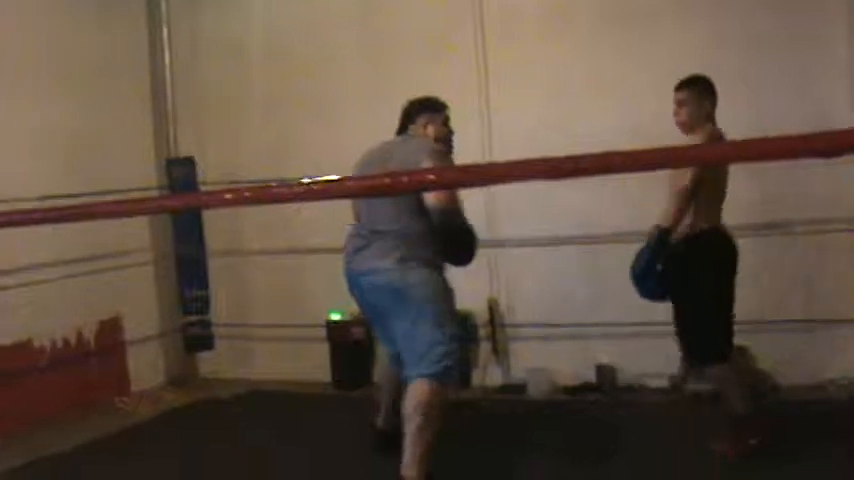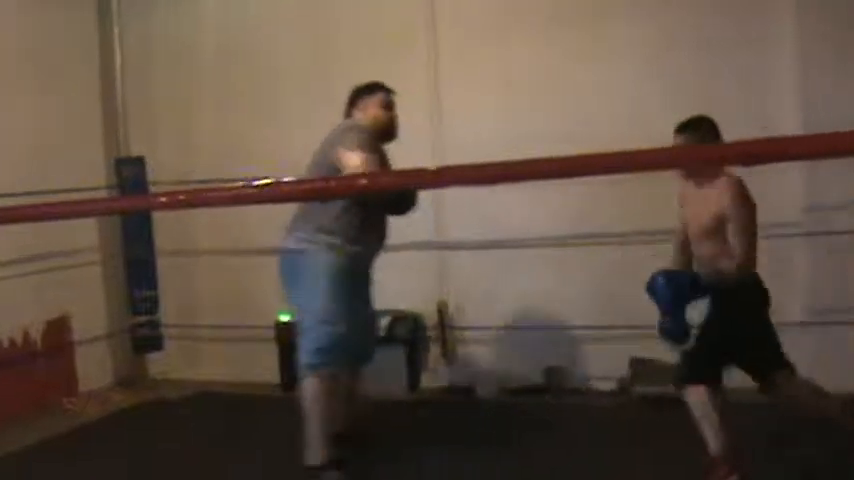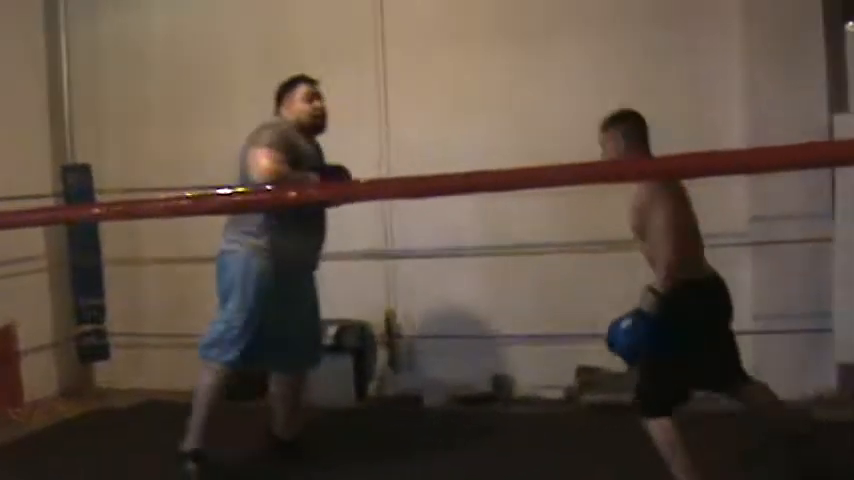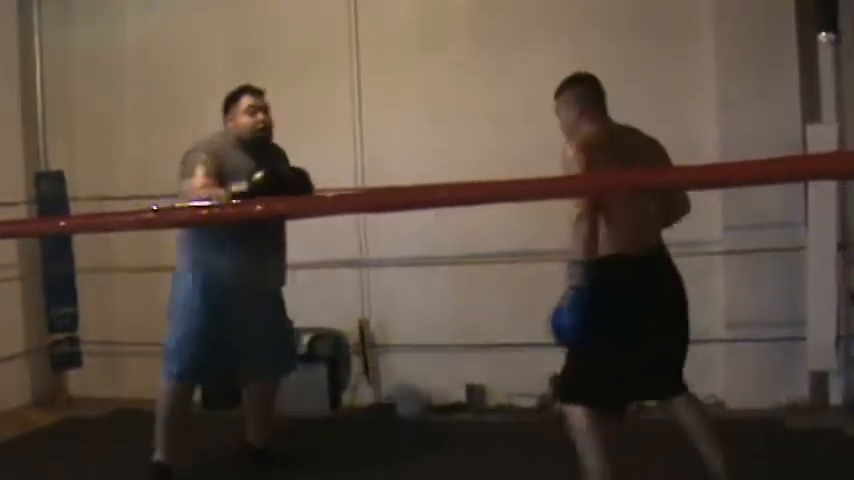
dt=0.2s
person 1, frame 1
left shoulder: (369, 158)
right shoulder: (429, 153)
left elbow: (360, 212)
right elbow: (440, 202)
right wrist: (460, 237)
left hip: (361, 269)
right hip: (407, 270)
left knee: (406, 351)
right knee: (434, 364)
left ankle: (386, 426)
person 1, frame 2
left shoulder: (350, 139)
right shoulder: (356, 133)
right elbow: (363, 179)
left wrist: (390, 194)
right wrist: (399, 193)
left hip: (337, 257)
right hip: (321, 255)
left knee: (350, 348)
right knee: (324, 351)
left ankle: (336, 430)
person 1, frame 3
left shoulder: (308, 145)
right shoulder: (274, 134)
right elbow: (266, 175)
left wrist: (325, 184)
right wrist: (317, 182)
left hip: (291, 264)
right hip: (253, 257)
left knee: (293, 356)
right knee: (226, 352)
left ankle: (285, 438)
right ankle: (193, 447)
person 1, frame 4
left shoulder: (274, 154)
right shoulder: (208, 151)
left elbow: (283, 200)
right elbow: (194, 199)
left wrist: (295, 190)
right wrist: (244, 192)
left hip: (259, 280)
right hip: (206, 276)
left knee: (264, 366)
right knee: (182, 367)
left ankle: (258, 446)
person 2, frame 1
left shoulder: (708, 138)
right shoulder: (701, 145)
left elbow: (685, 190)
left wrist: (659, 238)
right wrist: (666, 244)
left hip: (705, 249)
right hip: (691, 247)
left knee: (708, 346)
right knee: (695, 337)
left ankle: (744, 424)
right ankle: (738, 411)
person 2, frame 2
left shoulder: (732, 192)
right shoulder: (688, 190)
left elbow: (742, 261)
right elbow: (683, 244)
left hip: (739, 297)
right hip: (722, 295)
left knee: (692, 375)
right knee: (778, 377)
person 2, frame 3
left shoulder: (652, 187)
right shoulder: (656, 179)
left elbow: (671, 250)
left wrist: (651, 305)
right wrist: (654, 301)
left hip: (688, 301)
right hip: (706, 293)
left knee: (652, 404)
right knee: (735, 381)
person 2, frame 4
left shoulder: (581, 146)
right shoulder: (645, 143)
left elbow: (585, 214)
right elbow: (679, 206)
left wrist: (578, 287)
left hip: (617, 276)
right hip: (659, 271)
left knee: (578, 395)
right knee: (672, 390)
